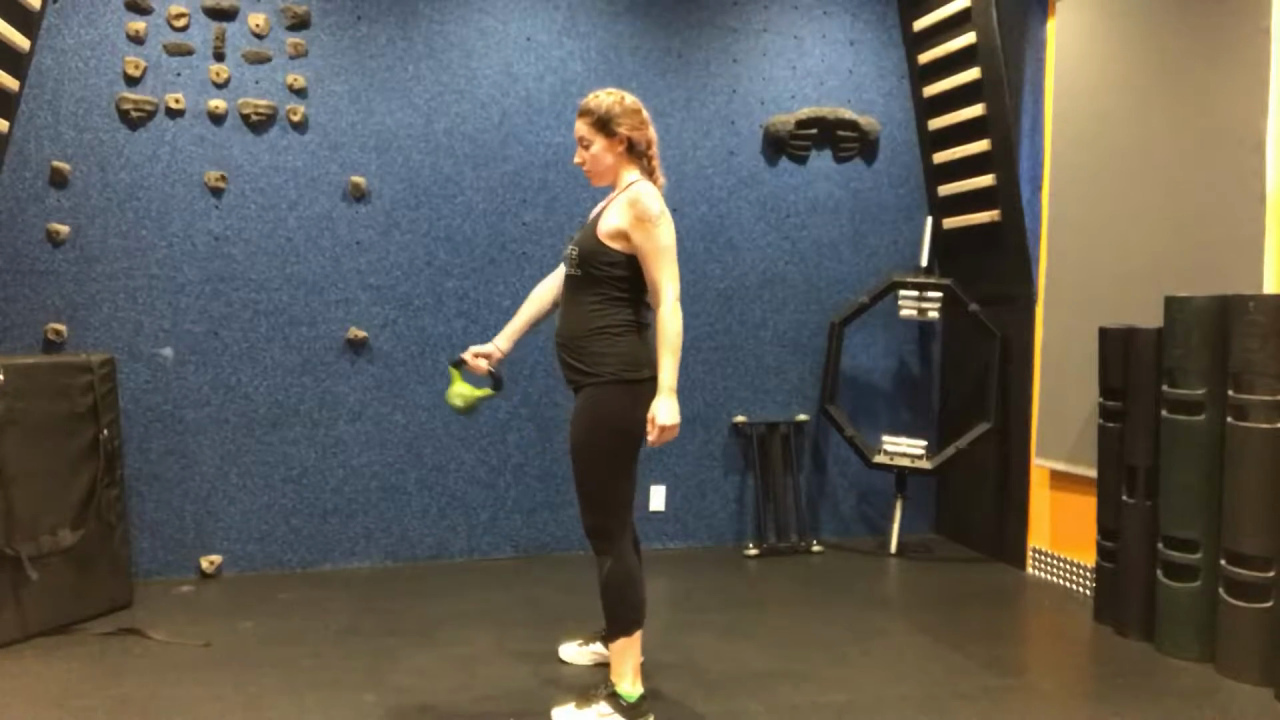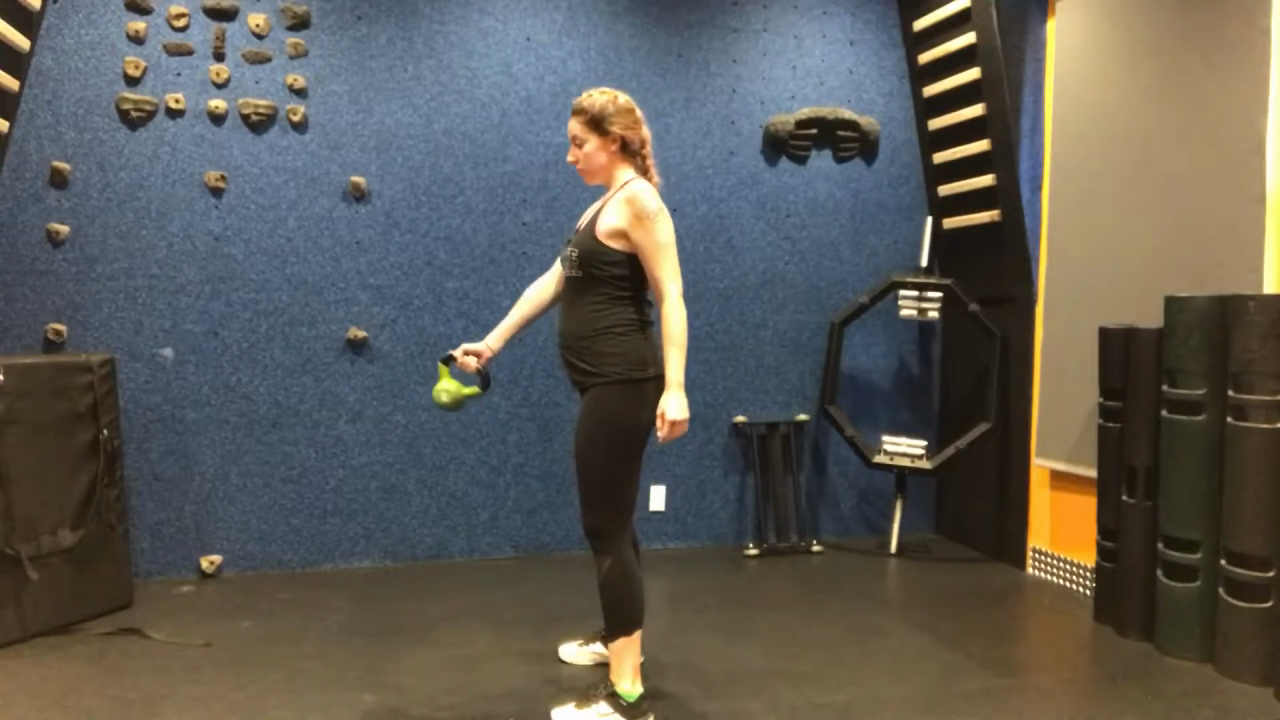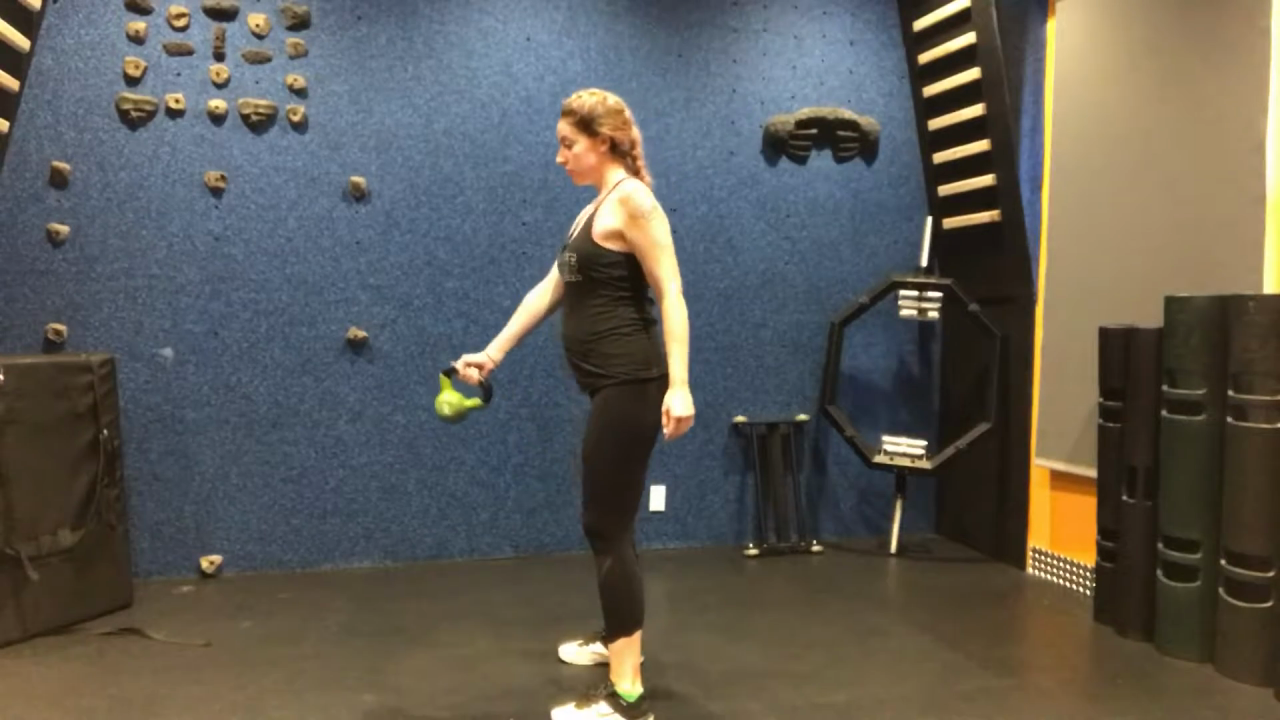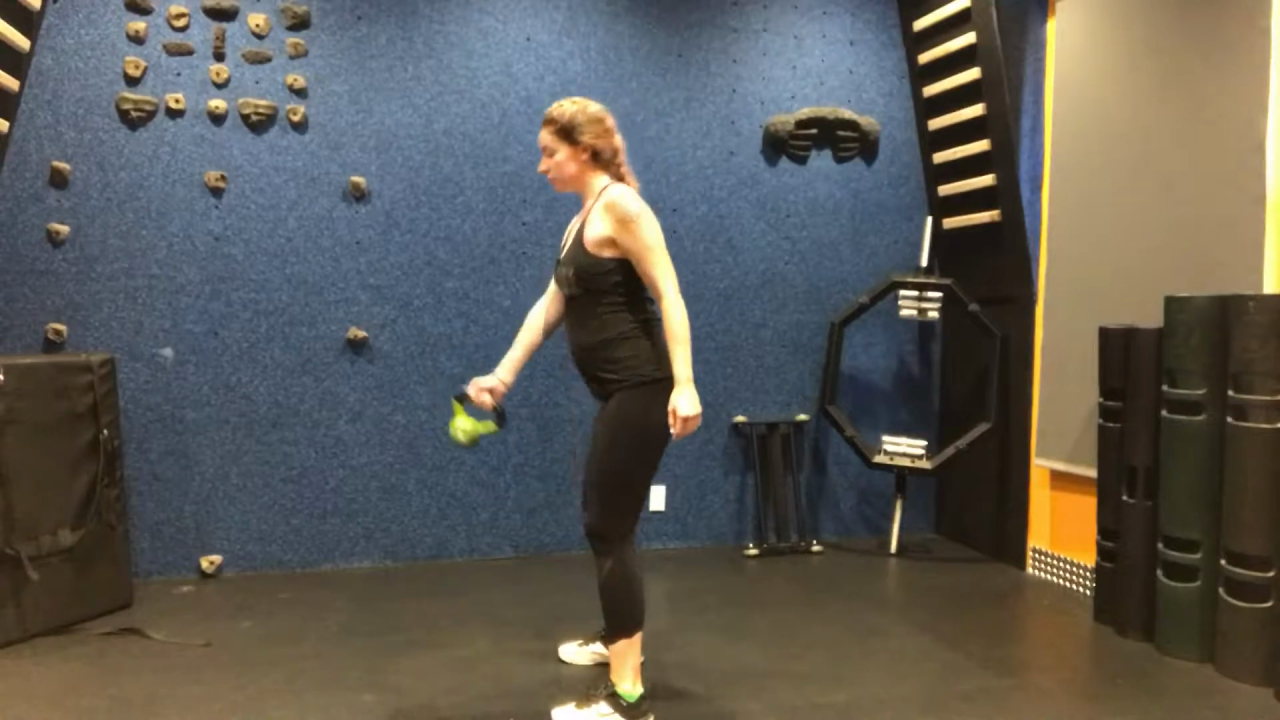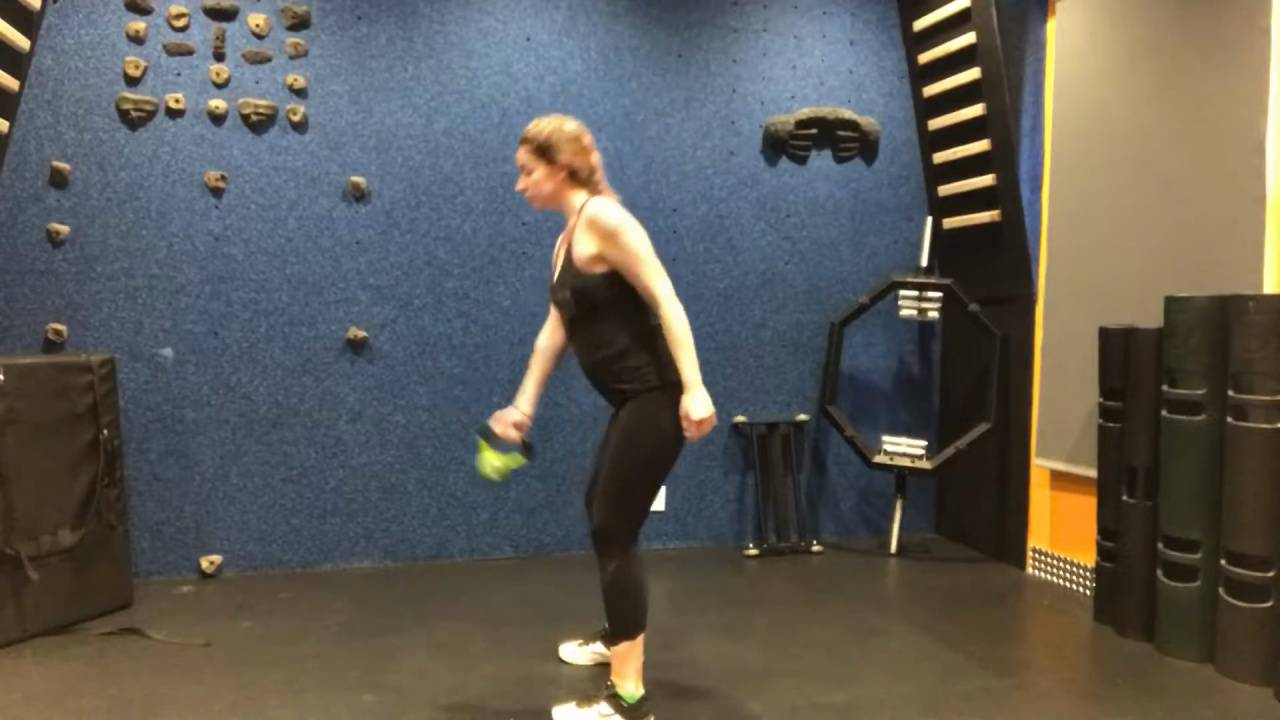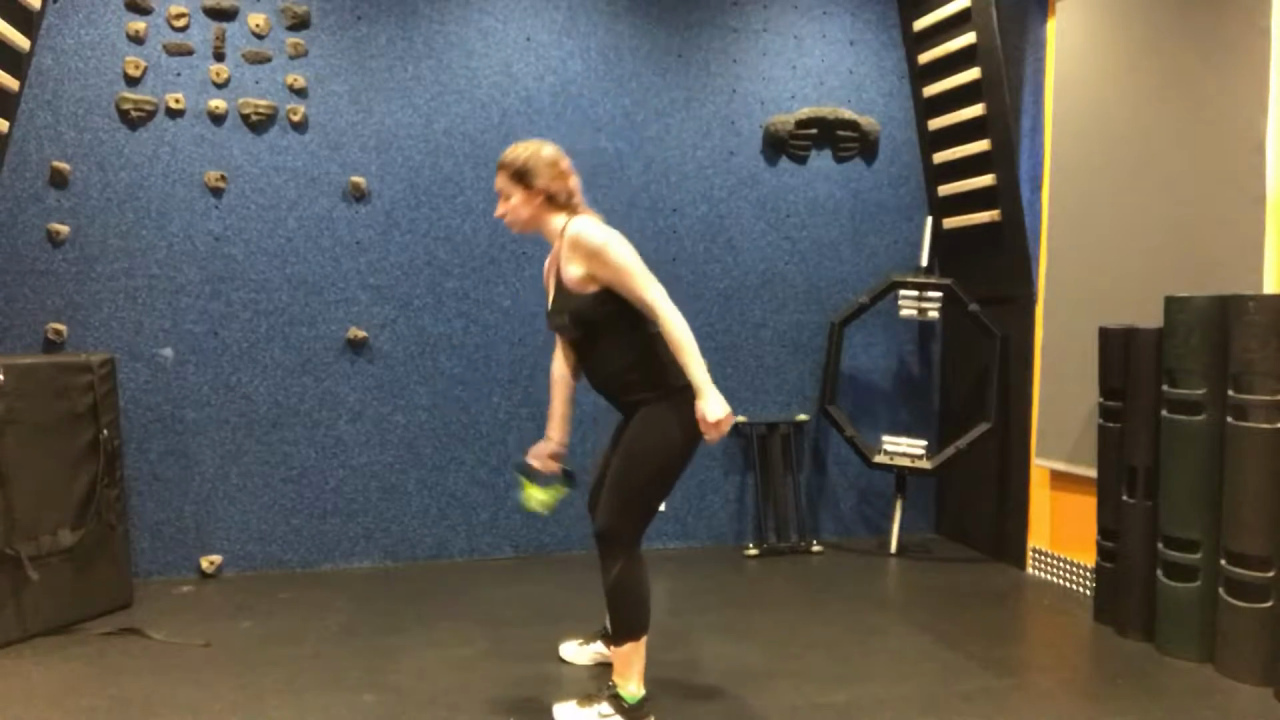
dt=0.1s
person 1, frame 1
left shoulder: (643, 202)
right shoulder: (609, 206)
left elbow: (667, 302)
right elbow: (558, 281)
left wrist: (666, 393)
right wrist: (501, 343)
left hip: (617, 387)
right hip: (601, 385)
left knee: (606, 528)
right knee: (609, 520)
right ankle: (620, 635)
person 1, frame 2
left shoulder: (639, 200)
right shoulder: (604, 205)
left elbow: (671, 296)
right elbow: (554, 280)
left wrist: (674, 388)
right wrist: (493, 342)
left hip: (623, 386)
right hip: (605, 385)
left knee: (606, 527)
right knee: (609, 519)
right ankle: (619, 635)
person 1, frame 3
left shoulder: (632, 200)
right shoulder: (594, 208)
left elbow: (670, 296)
right elbow: (550, 288)
left wrist: (678, 384)
right wrist: (492, 354)
left hip: (633, 388)
right hip: (612, 387)
left knee: (606, 527)
right knee: (604, 517)
right ankle: (617, 635)
person 1, frame 4
left shoulder: (622, 206)
right shoulder: (584, 218)
left elbow: (669, 296)
right elbow: (550, 305)
left wrist: (683, 383)
right wrist: (503, 375)
left hip: (642, 390)
right hip: (620, 390)
left knee: (608, 528)
right knee: (603, 515)
right ankle: (618, 634)
person 1, frame 5
left shoulder: (603, 220)
right shoulder: (565, 234)
left elbow: (664, 300)
right elbow: (556, 326)
left wrist: (691, 389)
right wrist: (524, 406)
left hip: (658, 397)
right hip: (633, 398)
left knee: (612, 528)
right knee: (602, 513)
right ankle: (614, 635)
person 1, frame 6
left shoulder: (589, 240)
right shoulder: (554, 260)
left elbow: (661, 308)
right elbow: (567, 353)
left wrist: (705, 391)
right wrist: (555, 434)
left hip: (669, 402)
right hip: (643, 403)
left knee: (616, 530)
right knee: (604, 510)
right ankle: (617, 634)
